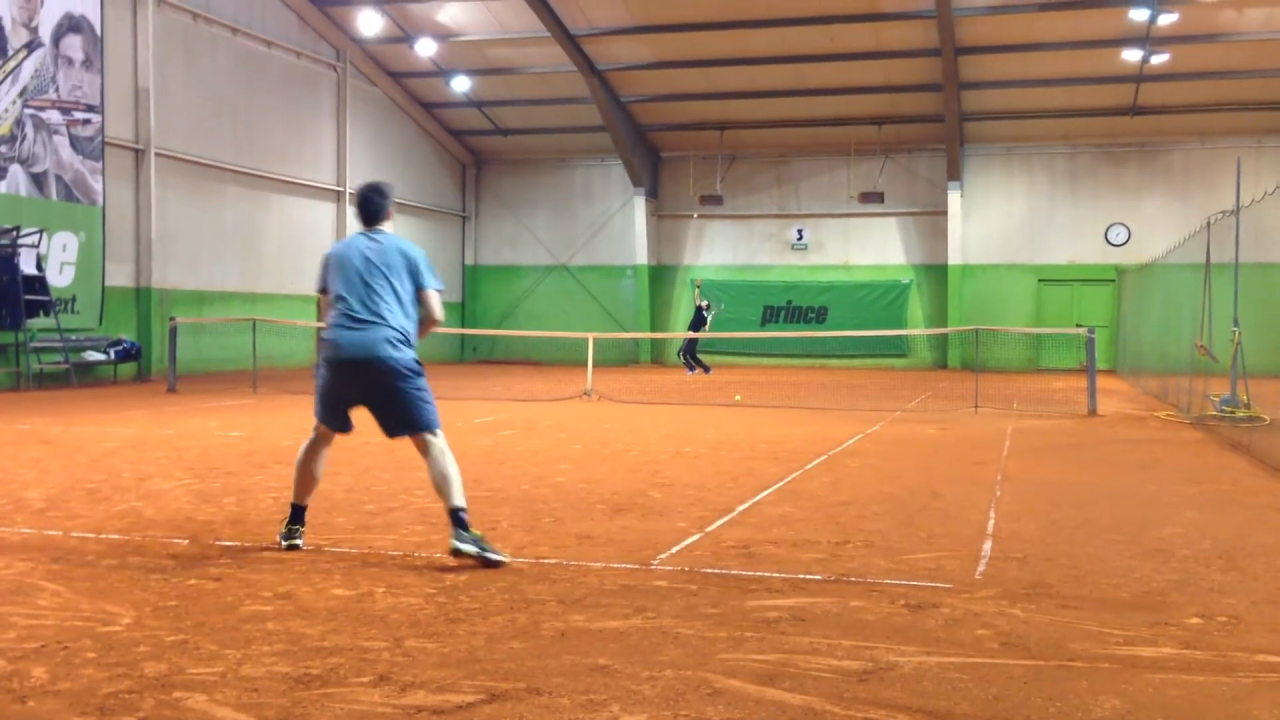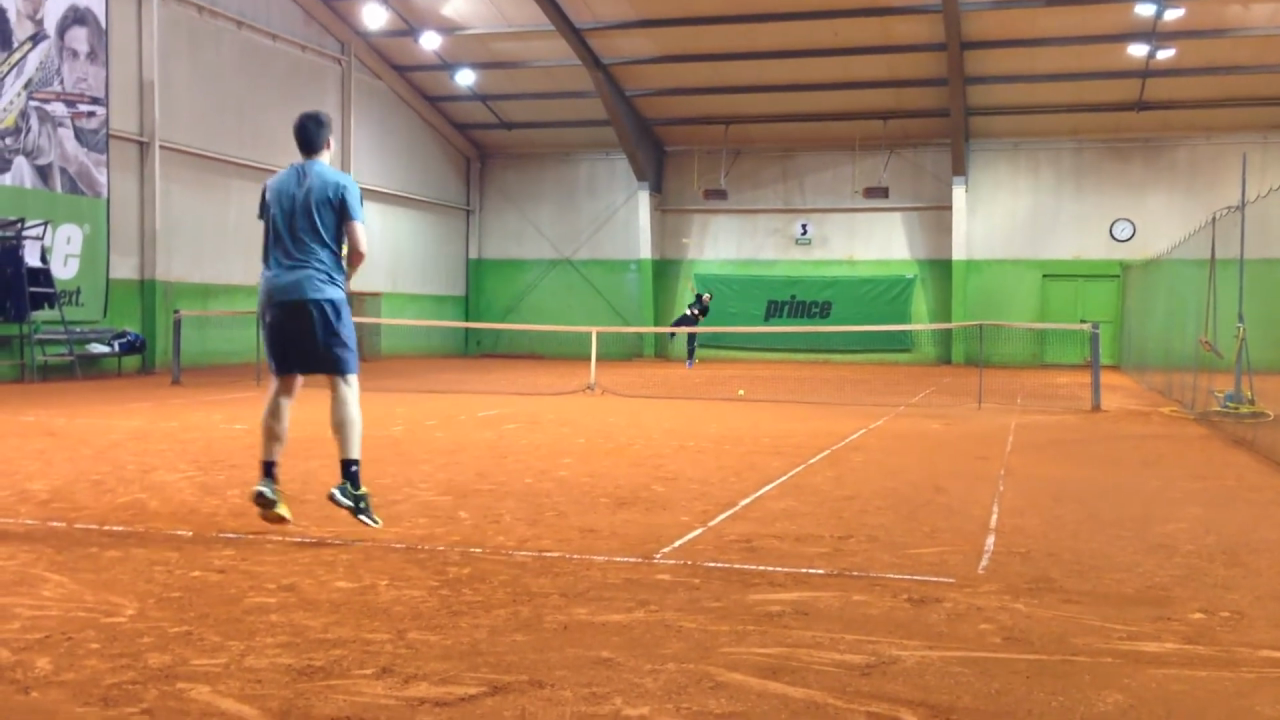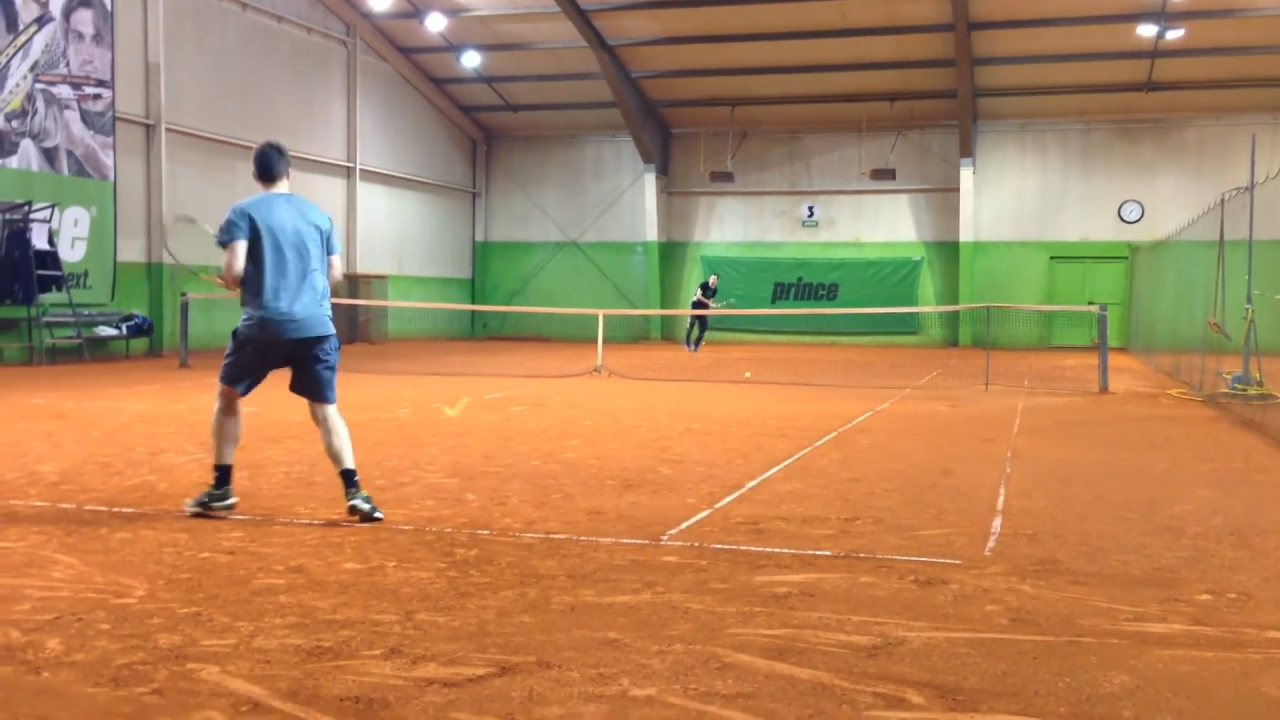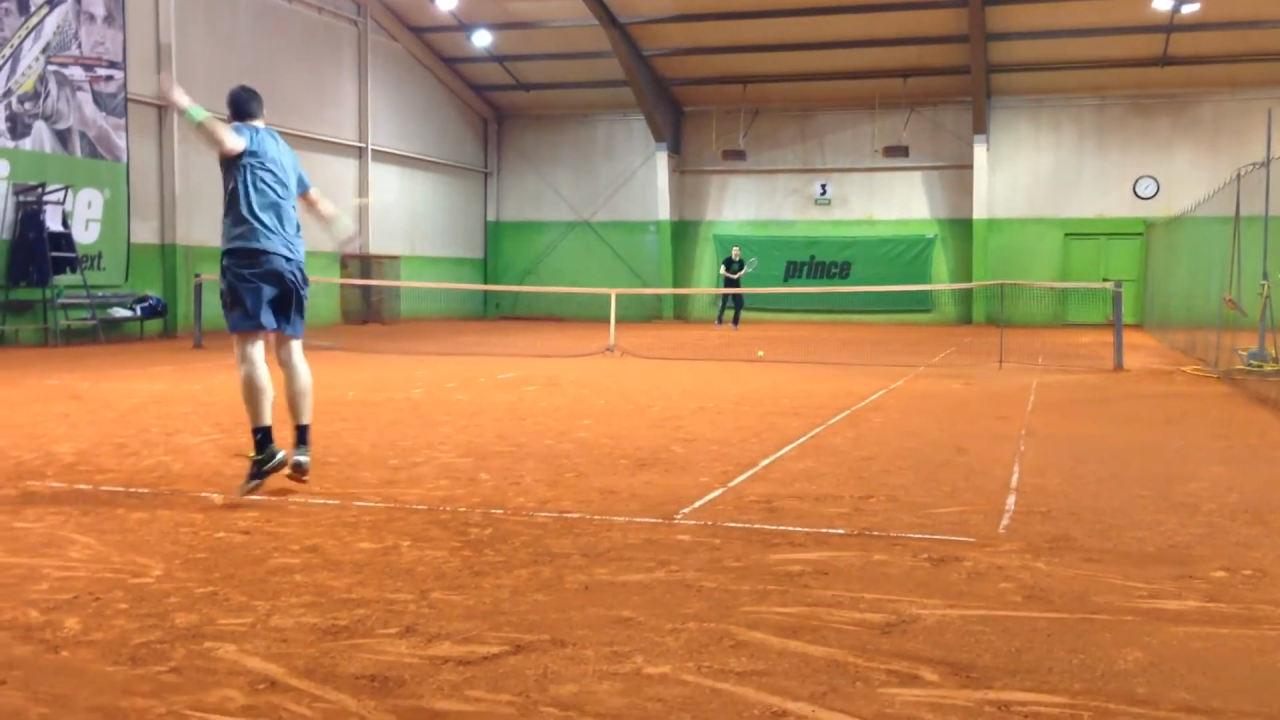
dt=0.5s
person 1, frame 1
left shoulder: (336, 253)
right shoulder: (409, 252)
right elbow: (433, 315)
left hip: (339, 354)
right hip: (390, 355)
left knee: (321, 436)
right knee: (432, 443)
left ankle: (294, 525)
right ankle: (462, 532)
person 1, frame 2
left shoulder: (274, 184)
right shoulder: (339, 183)
right elbow: (358, 247)
right wrist: (344, 273)
left hip: (277, 295)
right hip: (320, 294)
left knee: (284, 388)
right knee: (344, 385)
left ankle: (268, 481)
right ankle: (349, 481)
person 1, frame 3
left shoulder: (243, 211)
right shoulder: (318, 215)
left elbow: (233, 271)
right elbow: (335, 274)
left wrist: (239, 285)
left hip: (263, 324)
right hip: (316, 327)
left knee: (227, 397)
right knee: (325, 411)
left ankle: (221, 487)
right ankle: (354, 492)
person 1, frame 4
left shoulder: (243, 133)
right shoulder: (286, 150)
left elbow: (228, 142)
right elbow: (315, 199)
left wrist: (185, 106)
right wrist: (338, 223)
left hip: (250, 256)
right hip: (291, 258)
left knee: (250, 349)
right knee: (291, 352)
left ankle: (265, 444)
right ankle: (302, 446)
